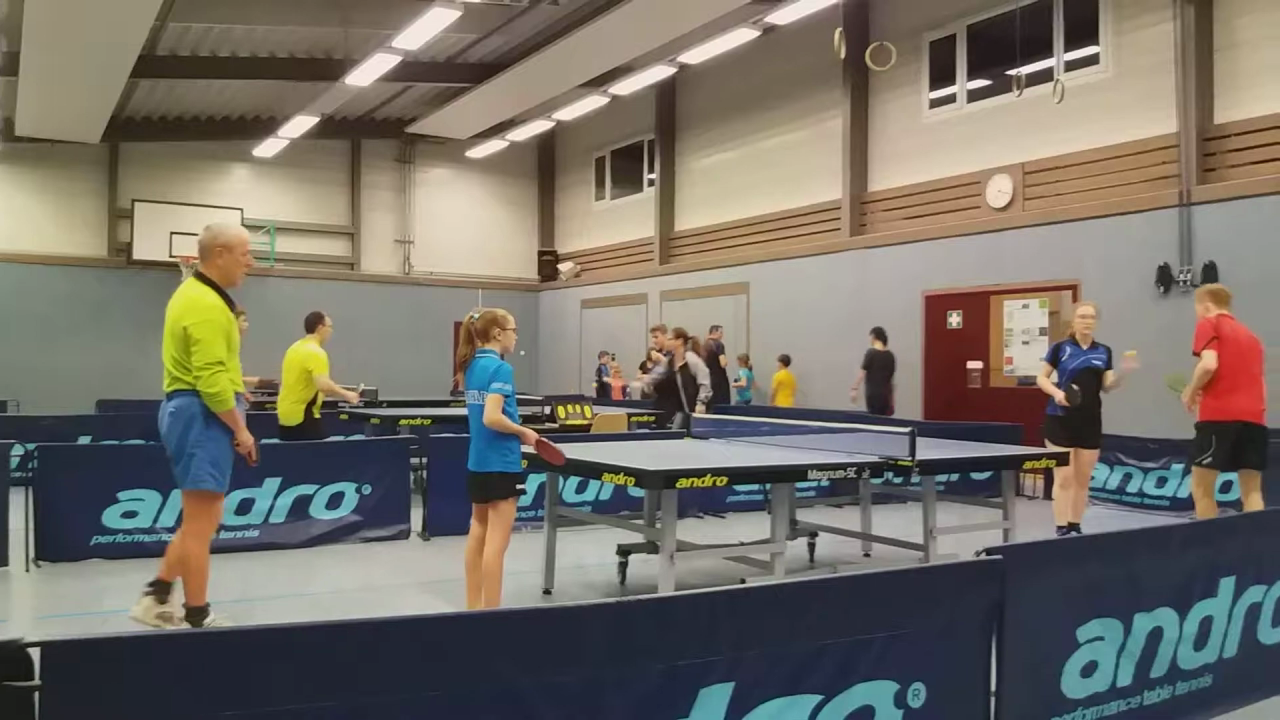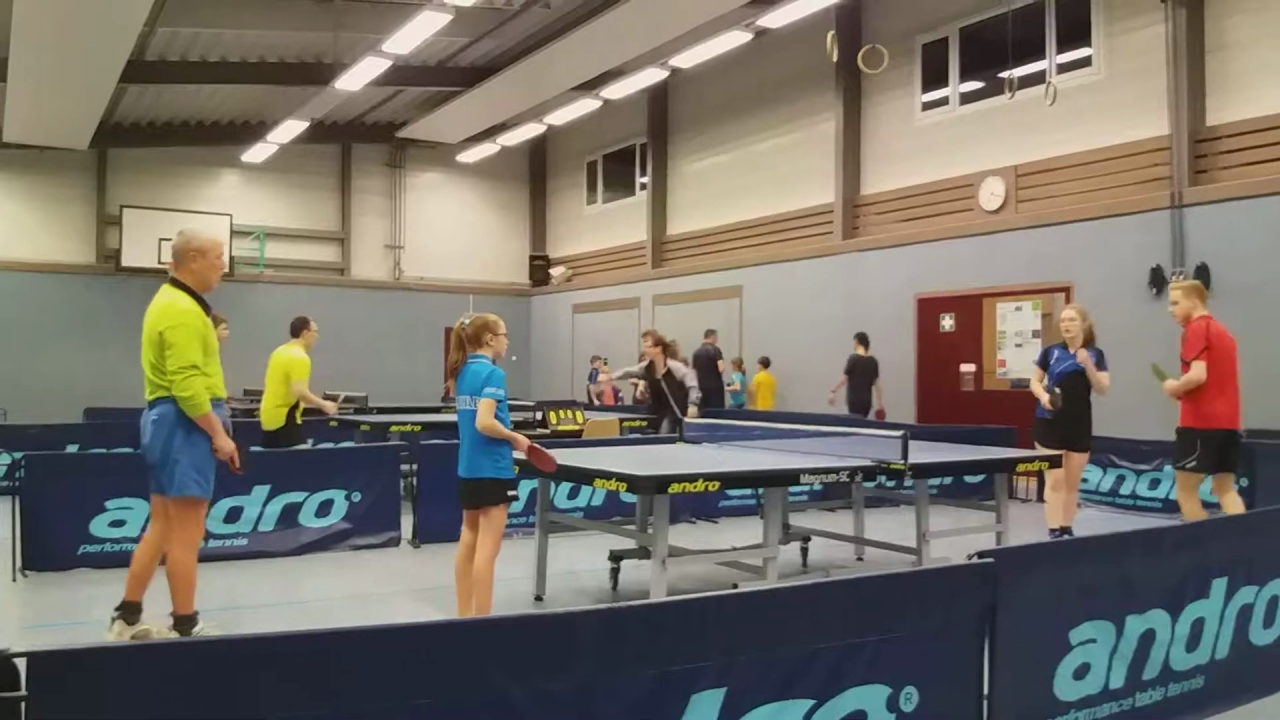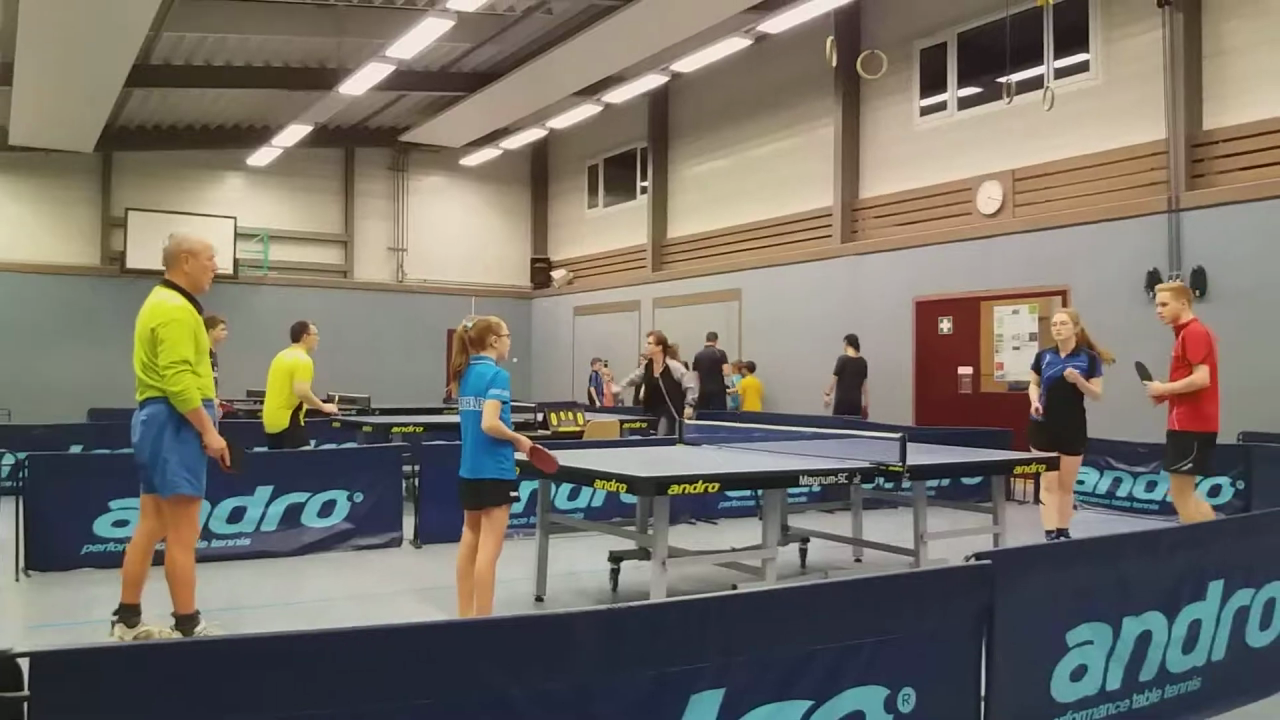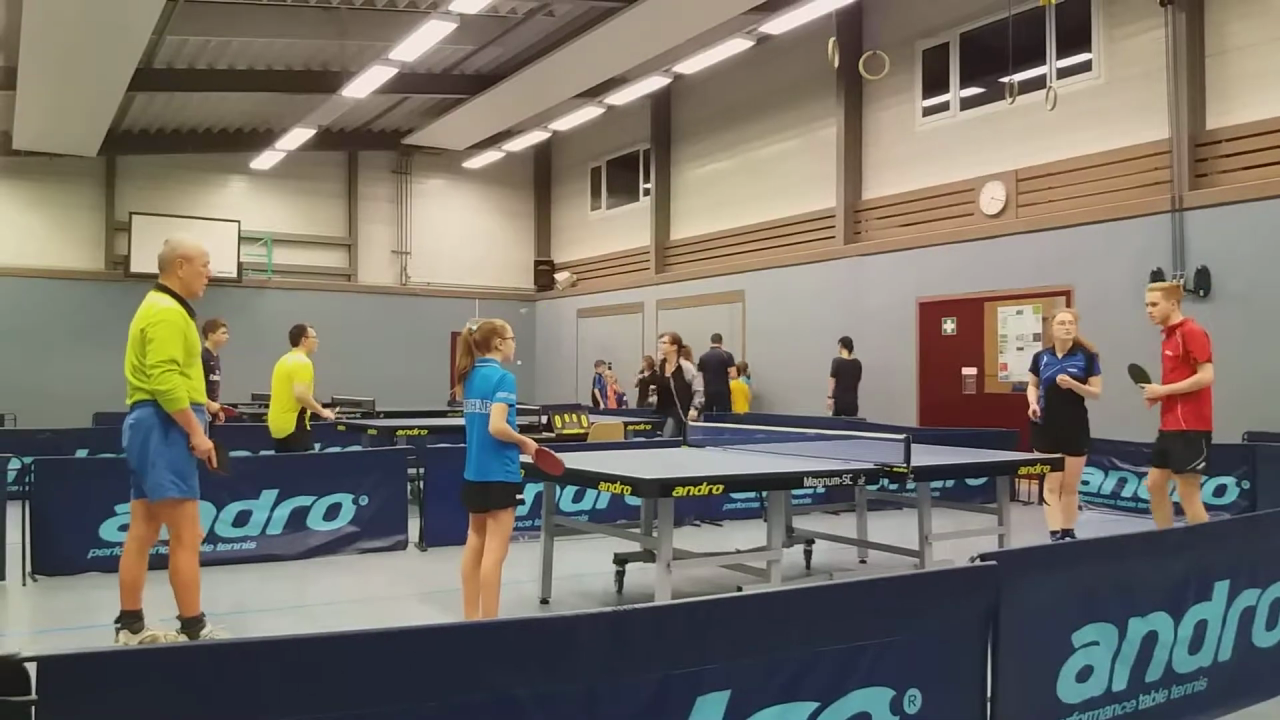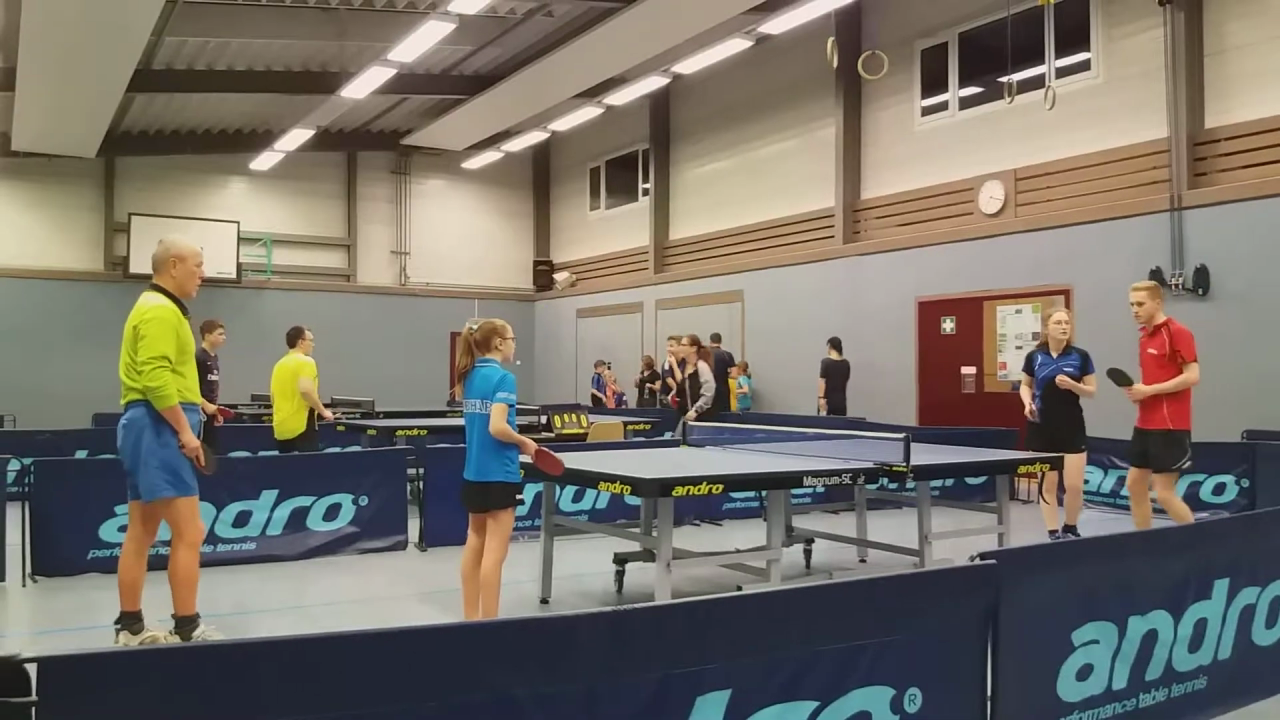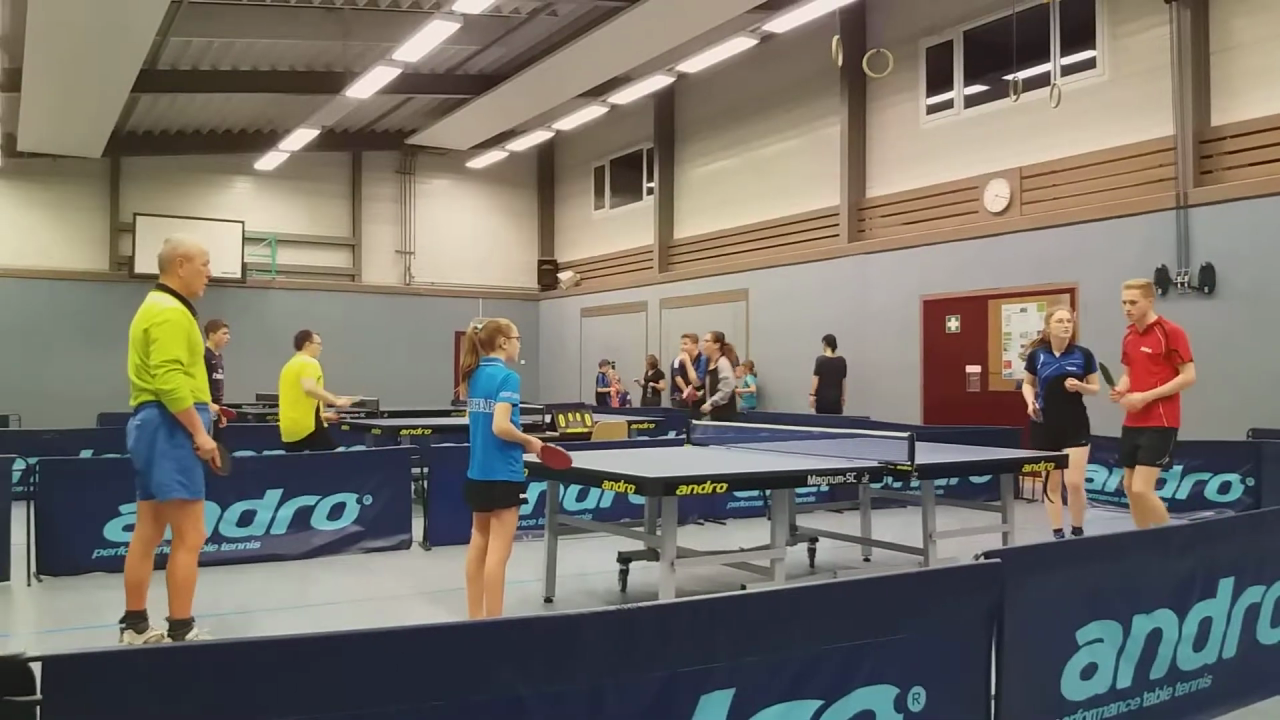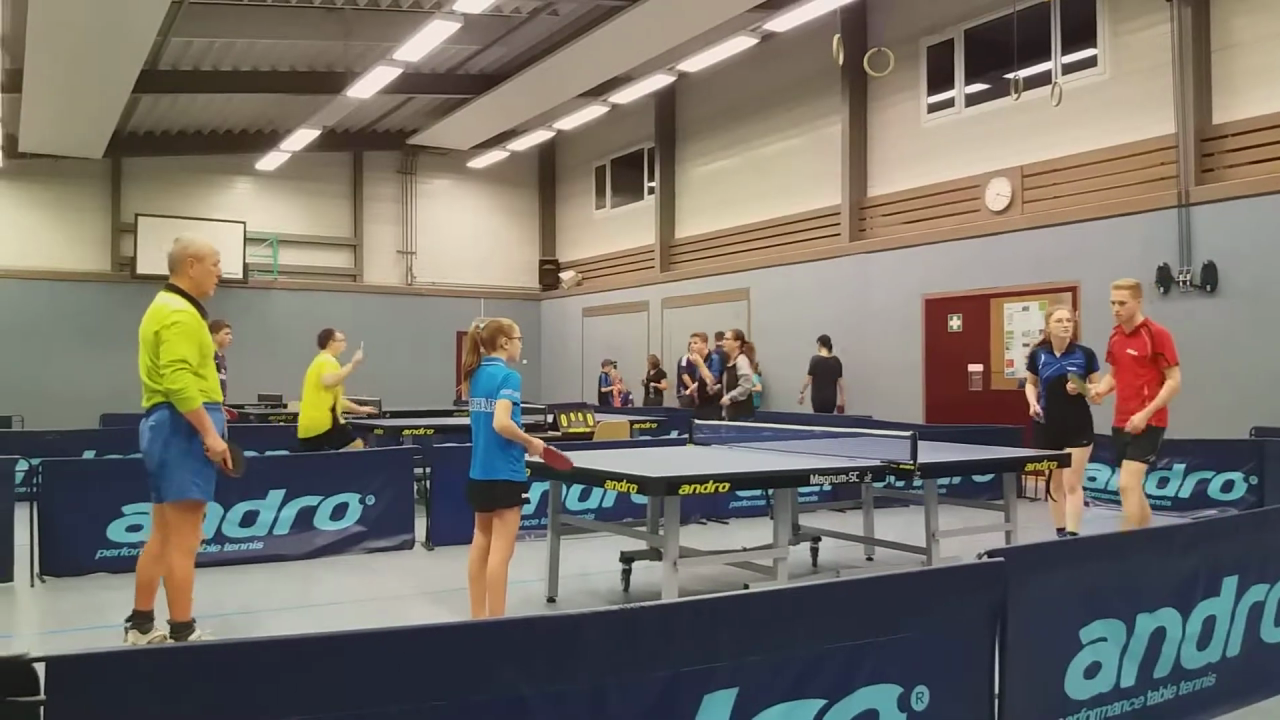
dt=0.2s
person 1, frame 1
left shoulder: (192, 292)
right shoulder: (207, 307)
right elbow: (211, 381)
right wrist: (240, 429)
left hip: (188, 411)
right hip: (203, 416)
left knee: (203, 517)
right knee: (201, 522)
left ankle: (157, 596)
right ankle: (197, 618)
person 1, frame 2
left shoulder: (170, 300)
right shoulder: (182, 311)
right elbow: (187, 384)
left wrist: (215, 424)
right wrist: (218, 434)
left hip: (167, 420)
right hip: (185, 424)
left knee: (161, 528)
right knee: (186, 532)
left ankle: (126, 618)
right ankle: (185, 626)
person 1, frame 3
left shoulder: (163, 301)
right shoulder: (175, 309)
right elbow: (178, 381)
left wrist: (204, 425)
right wrist: (209, 431)
left hip: (158, 420)
right hip: (176, 423)
left knee: (150, 527)
right knee: (183, 532)
left ankle: (126, 620)
right ankle: (187, 626)
person 1, frame 4
left shoulder: (158, 307)
right shoulder: (167, 312)
right elbow: (165, 381)
left wrist: (193, 426)
right wrist: (197, 433)
left hip: (151, 426)
right hip: (166, 427)
left knee: (142, 533)
right knee: (186, 536)
left ankle: (130, 627)
right ankle: (193, 629)
person 1, frame 5
left shoulder: (155, 307)
right shoulder: (160, 309)
right elbow: (155, 378)
left wrist: (192, 413)
right wrist: (184, 431)
left hip: (150, 427)
right hip: (159, 428)
left knee: (140, 534)
right knee: (189, 534)
left ankle: (130, 627)
right ankle: (187, 629)
person 1, frame 6
left shoulder: (157, 307)
right shoulder: (170, 312)
right elbow: (169, 381)
left wrist: (195, 425)
right wrist: (199, 432)
left hip: (157, 427)
right hip: (171, 429)
left knee: (147, 534)
right knee: (190, 537)
left ankle: (135, 626)
right ankle: (180, 631)
person 1, frame 7
left shoulder: (165, 307)
right shoulder: (181, 313)
right elbow: (178, 382)
right wrist: (211, 434)
left hip: (169, 427)
right hip: (184, 429)
left knee: (162, 536)
right knee: (183, 542)
left ankle: (140, 627)
right ankle: (182, 634)
person 2, frame 1
left shoulder: (472, 367)
right shoulder: (500, 368)
right elbow: (492, 418)
left wrist: (515, 429)
right wrist: (524, 432)
left hip: (478, 463)
right hip: (501, 464)
left knee: (478, 534)
right knee: (496, 542)
left ankle: (474, 606)
right ankle: (490, 611)
person 2, frame 2
left shoulder: (463, 372)
right shoulder: (493, 373)
right elbow: (484, 422)
left wrist: (506, 436)
right wrist: (515, 438)
left hip: (468, 469)
right hip: (493, 470)
left knee: (468, 542)
right knee: (487, 549)
left ankle: (465, 613)
right ankle: (481, 617)
person 2, frame 3
left shoulder: (465, 374)
right shoulder: (497, 375)
right elbow: (489, 424)
left wrist: (509, 438)
right wrist: (518, 439)
left hip: (469, 470)
right hip: (495, 471)
left knee: (469, 542)
right knee: (489, 548)
left ankle: (466, 614)
right ankle: (483, 618)
person 2, frame 4
left shoulder: (470, 377)
right shoulder: (503, 378)
right elbow: (497, 427)
left wrist: (515, 441)
right wrist: (524, 441)
left hip: (474, 473)
right hip: (500, 474)
left knee: (474, 545)
right knee: (494, 551)
left ankle: (471, 617)
right ankle: (488, 621)
person 2, frame 5
left shoulder: (470, 377)
right shoulder: (503, 378)
right elbow: (497, 427)
left wrist: (515, 442)
right wrist: (523, 442)
left hip: (473, 473)
right hip: (499, 474)
left knee: (474, 545)
right knee: (494, 552)
left ankle: (471, 617)
right ankle: (489, 622)
person 2, frame 6
left shoulder: (474, 376)
right shoulder: (507, 377)
right elbow: (501, 427)
right wrist: (529, 441)
left hip: (477, 472)
right hip: (503, 474)
left knee: (478, 544)
right knee: (498, 551)
left ankle: (475, 616)
right ankle: (493, 621)
person 2, frame 7
left shoulder: (476, 375)
right shoulder: (508, 376)
right elbow: (501, 423)
right wrist: (530, 442)
left hip: (479, 472)
right hip: (505, 473)
left knee: (481, 544)
right knee: (501, 551)
left ankle: (478, 616)
right ankle: (496, 621)
person 3, frame 1
left shoulder: (1208, 324)
right shoulder: (1250, 335)
left elbow: (1208, 365)
left wrist: (1190, 393)
left hip: (1218, 416)
right hip: (1254, 417)
left knee: (1202, 488)
right knee: (1251, 491)
person 3, frame 2
left shoulder: (1196, 329)
right shoulder: (1223, 333)
left elbow: (1197, 375)
left wrist: (1174, 388)
right wrist: (1185, 391)
left hip: (1200, 421)
right hip: (1228, 421)
left knee: (1186, 490)
right knee: (1226, 490)
person 3, frame 3
left shoulder: (1193, 333)
right shoulder: (1195, 332)
left elbow: (1202, 379)
left wrist: (1163, 389)
right wrist: (1168, 395)
left hip: (1188, 424)
right hip: (1201, 423)
left knee: (1180, 494)
right knee: (1184, 493)
person 3, frame 4
left shoulder: (1192, 332)
right shoulder: (1169, 336)
left elbow: (1206, 377)
left wrist: (1164, 390)
right wrist: (1159, 394)
left hip: (1190, 426)
right hip: (1171, 424)
left knee: (1188, 494)
right knee: (1154, 486)
person 3, frame 5
left shoulder: (1178, 333)
right shoulder: (1145, 337)
left elbow: (1192, 376)
left wrist: (1150, 390)
right wrist: (1139, 391)
left hip: (1170, 426)
right hip: (1145, 424)
left knee: (1165, 494)
right knee: (1135, 487)
person 3, frame 6
left shoulder: (1171, 332)
right shoulder: (1129, 336)
left elbow: (1188, 376)
left wrist: (1147, 396)
right wrist: (1121, 389)
left hip: (1160, 424)
right hip: (1133, 423)
left knee: (1142, 489)
right knee: (1130, 487)
person 3, frame 7
left shoulder: (1158, 334)
right shoulder: (1115, 336)
left elbow: (1174, 381)
left wrist: (1145, 414)
right wrist: (1101, 389)
left hip: (1147, 423)
right hip: (1122, 422)
left knee: (1127, 485)
right knee: (1132, 487)
person 4, frame 1
left shoulder: (1104, 352)
right shoulder: (1060, 348)
left elbow: (1106, 386)
right elbow: (1042, 378)
left wrist: (1122, 372)
right wrist: (1057, 393)
left hip: (1090, 421)
right hip: (1061, 419)
left knee: (1083, 480)
right knee: (1064, 478)
left ankle: (1075, 526)
right ankle: (1061, 529)
person 4, frame 2
left shoulder: (1095, 354)
right shoulder: (1050, 352)
left elbow: (1103, 389)
right elbow: (1035, 382)
left wrist: (1088, 367)
right wrist: (1043, 396)
left hip: (1079, 424)
right hip: (1050, 422)
left knee: (1072, 483)
right knee: (1054, 481)
left ankle: (1067, 530)
right ankle: (1054, 532)
person 4, frame 3
left shoulder: (1089, 358)
right shoulder: (1043, 356)
left elbow: (1097, 394)
right elbow: (1033, 385)
left wrist: (1078, 380)
right wrist: (1034, 401)
left hip: (1073, 427)
right hip: (1044, 426)
left knee: (1067, 485)
right knee: (1049, 483)
left ankle: (1063, 532)
right ankle: (1050, 534)
person 4, frame 4
left shoulder: (1086, 357)
right shoulder: (1040, 357)
left elbow: (1096, 392)
right elbow: (1032, 386)
left wrist: (1072, 384)
right wrist: (1033, 404)
left hip: (1075, 428)
right hip: (1045, 428)
left knee: (1071, 486)
right knee: (1051, 484)
left ankle: (1069, 533)
right ankle: (1055, 535)
person 4, frame 5
left shoulder: (1080, 356)
right shoulder: (1034, 357)
left elbow: (1091, 391)
right elbow: (1025, 385)
left wrist: (1071, 384)
right wrist: (1028, 403)
left hip: (1071, 427)
right hip: (1041, 427)
left knee: (1074, 485)
right knee: (1048, 484)
left ankle: (1070, 528)
right ankle: (1053, 534)
person 4, frame 6
left shoulder: (1083, 355)
right shoulder: (1036, 355)
left elbow: (1095, 388)
right elbow: (1027, 383)
left wrist: (1079, 386)
right wrist: (1031, 402)
left hip: (1075, 425)
right hip: (1045, 425)
left knee: (1074, 483)
right knee: (1052, 483)
left ankle: (1078, 531)
right ankle: (1058, 533)
person 4, frame 7
left shoulder: (1085, 354)
right shoulder: (1037, 355)
left elbow: (1097, 387)
right elbow: (1030, 384)
left wrist: (1081, 389)
right wrist: (1033, 403)
left hip: (1078, 426)
right hip: (1047, 426)
left knee: (1072, 484)
right knee: (1055, 483)
left ankle: (1073, 535)
right ankle: (1061, 533)
